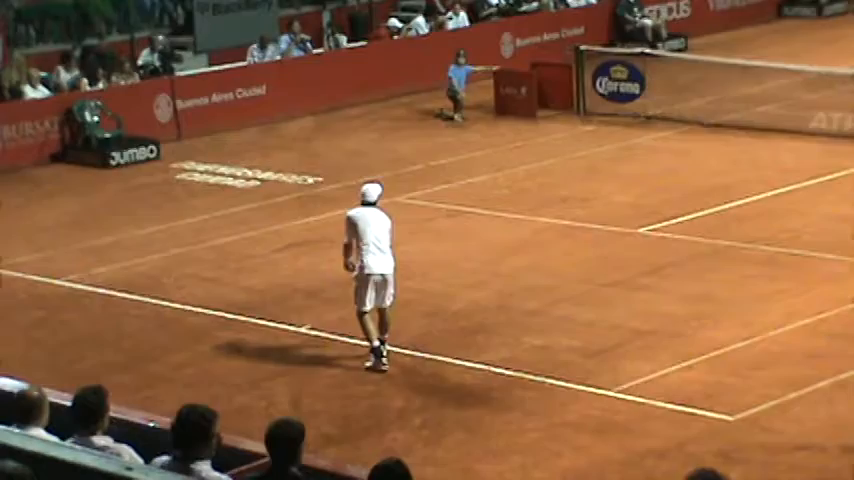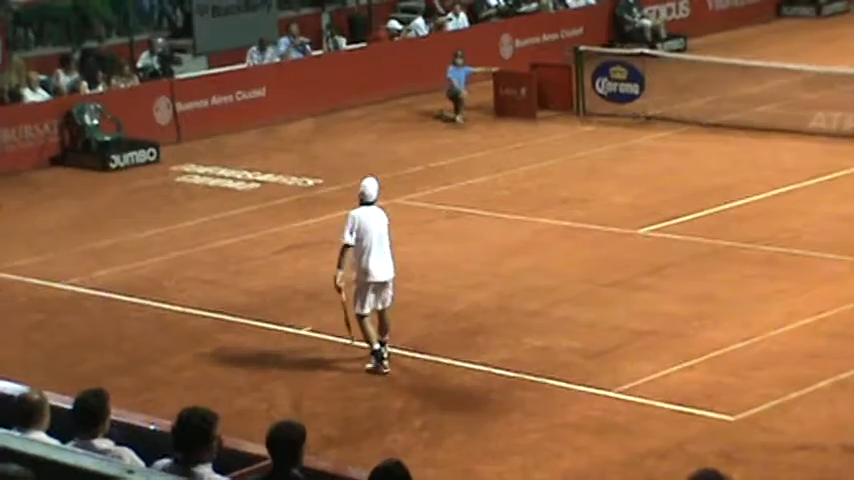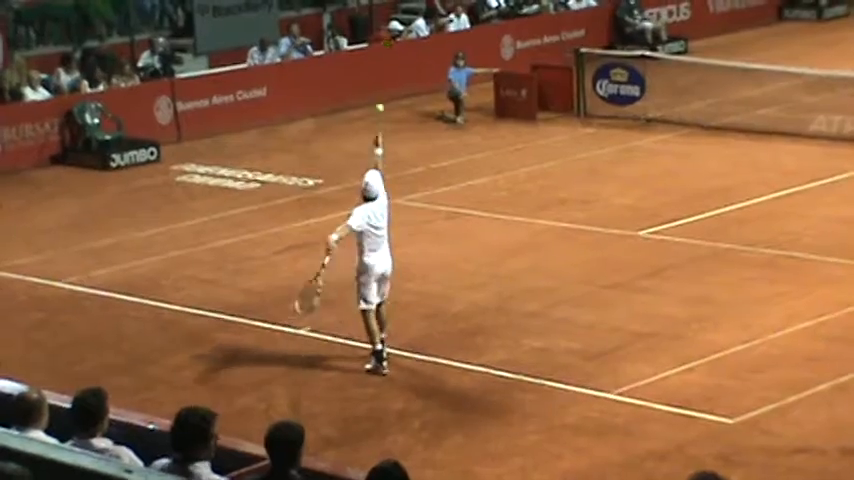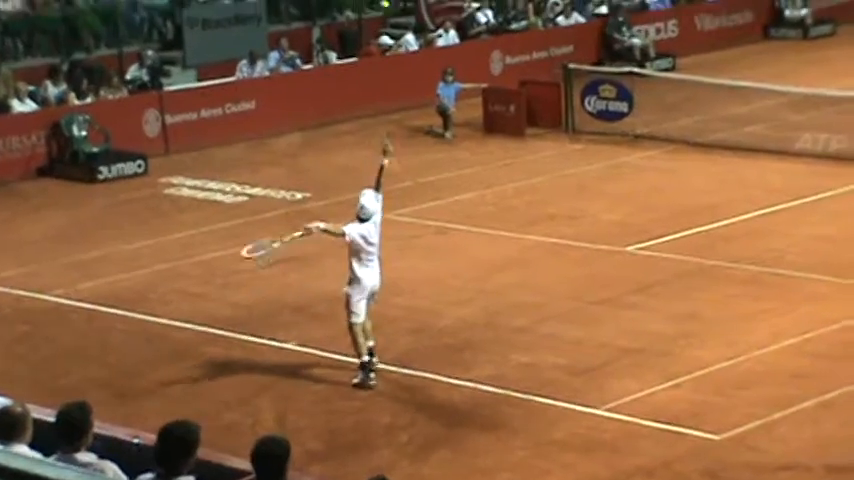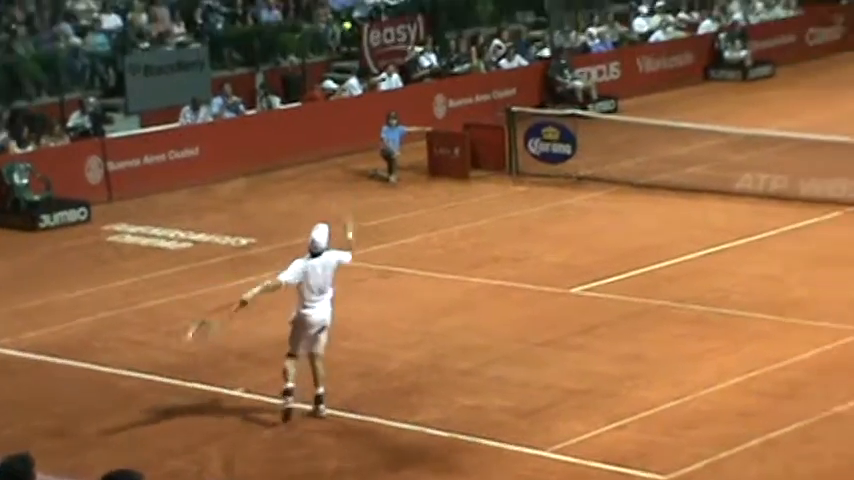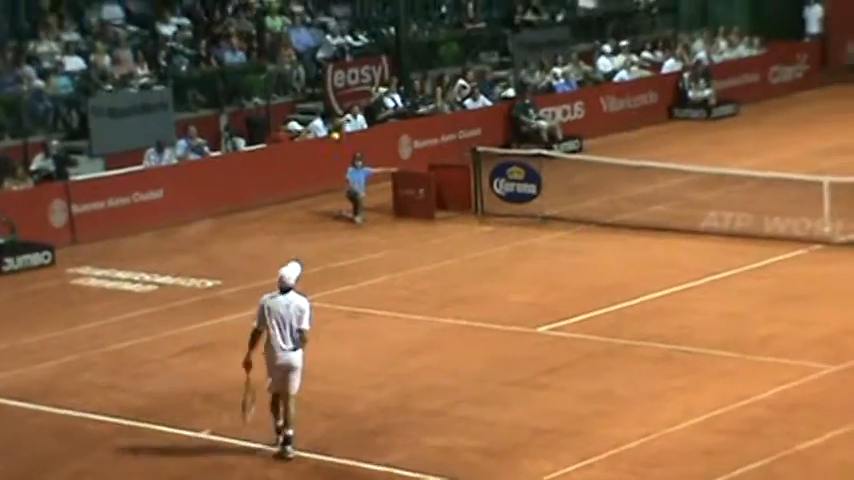
dt=0.3s
person 1, frame 1
left shoulder: (352, 215)
right shoulder: (384, 217)
left elbow: (349, 243)
left wrist: (347, 260)
left hip: (368, 269)
right hip: (387, 267)
left knee: (363, 313)
right knee: (383, 308)
left ankle: (378, 356)
right ankle: (382, 348)
person 1, frame 2
left shoulder: (355, 215)
right shoulder: (381, 214)
left elbow: (347, 246)
left wrist: (339, 273)
left hip: (368, 273)
right hip: (387, 270)
left knee: (362, 315)
right knee: (383, 310)
left ankle: (379, 359)
right ankle: (383, 349)
person 1, frame 3
left shoulder: (360, 212)
right shoulder: (382, 199)
left elbow: (349, 226)
right elbow: (379, 173)
left wrist: (334, 238)
right wrist: (379, 151)
left hip: (369, 268)
right hip: (386, 264)
left knee: (368, 312)
right knee: (380, 307)
left ankle: (380, 360)
right ankle: (381, 347)
person 1, frame 4
left shoulder: (355, 229)
right shoulder: (376, 218)
left elbow: (340, 230)
right elbow: (377, 190)
left wrist: (320, 226)
right wrist: (384, 161)
left hip: (360, 282)
right hip: (374, 279)
left knee: (355, 326)
right knee: (364, 320)
left ankle: (366, 372)
right ankle: (370, 360)
person 1, frame 5
left shoulder: (301, 265)
right shoulder: (332, 257)
left elbow: (278, 282)
right elbow: (350, 256)
left wrist: (251, 294)
right wrist: (349, 235)
left hip: (305, 316)
right hip: (324, 315)
left knee: (291, 357)
right knee: (316, 358)
left ankle: (288, 397)
right ankle: (319, 404)
person 1, frame 6
left shoulder: (266, 301)
right shoulder: (302, 302)
left elbow: (257, 331)
right elbow: (304, 335)
left wrist: (249, 356)
right wrist: (301, 348)
left hip: (274, 355)
right hip: (293, 356)
left knee: (276, 395)
right knee: (289, 398)
left ankle: (279, 434)
right ankle: (286, 444)
